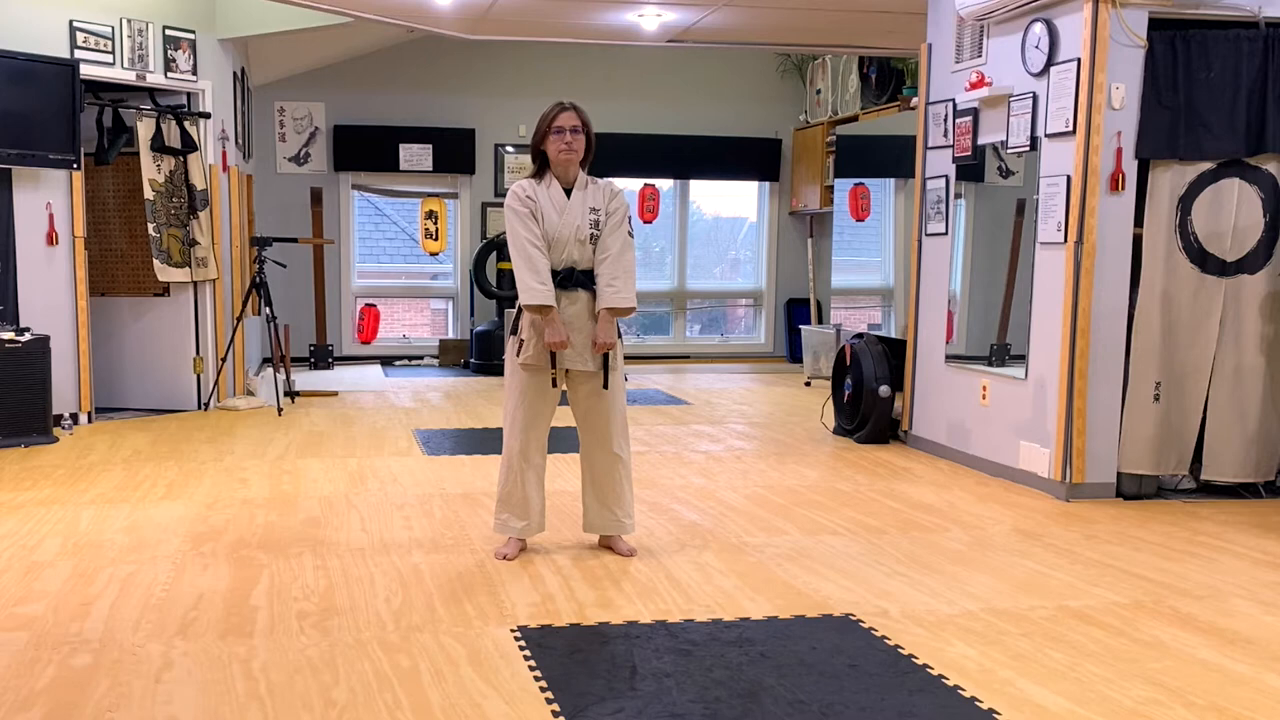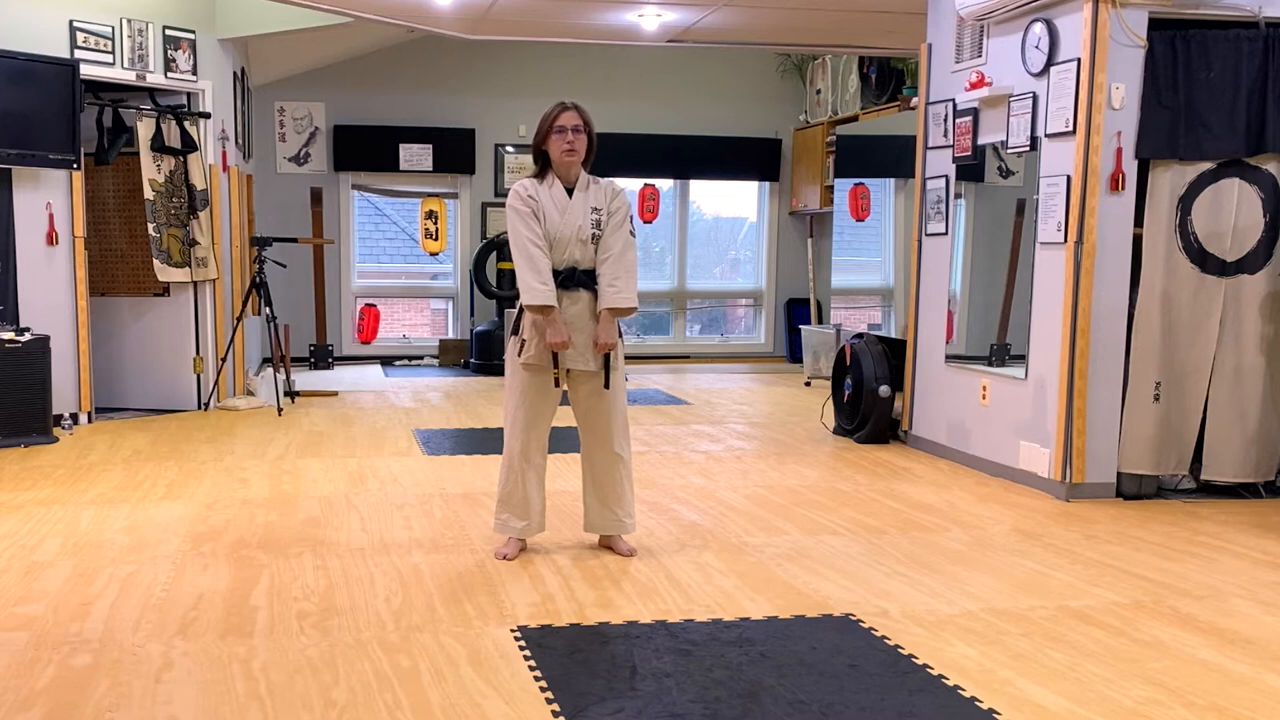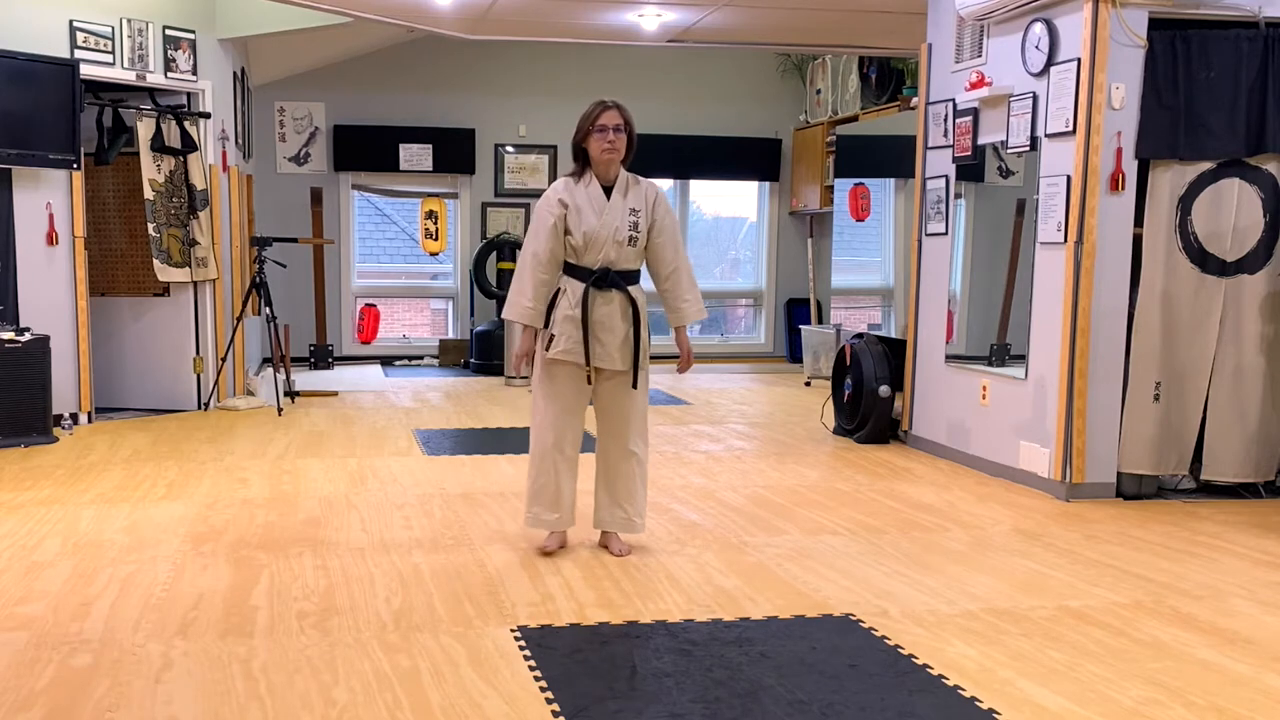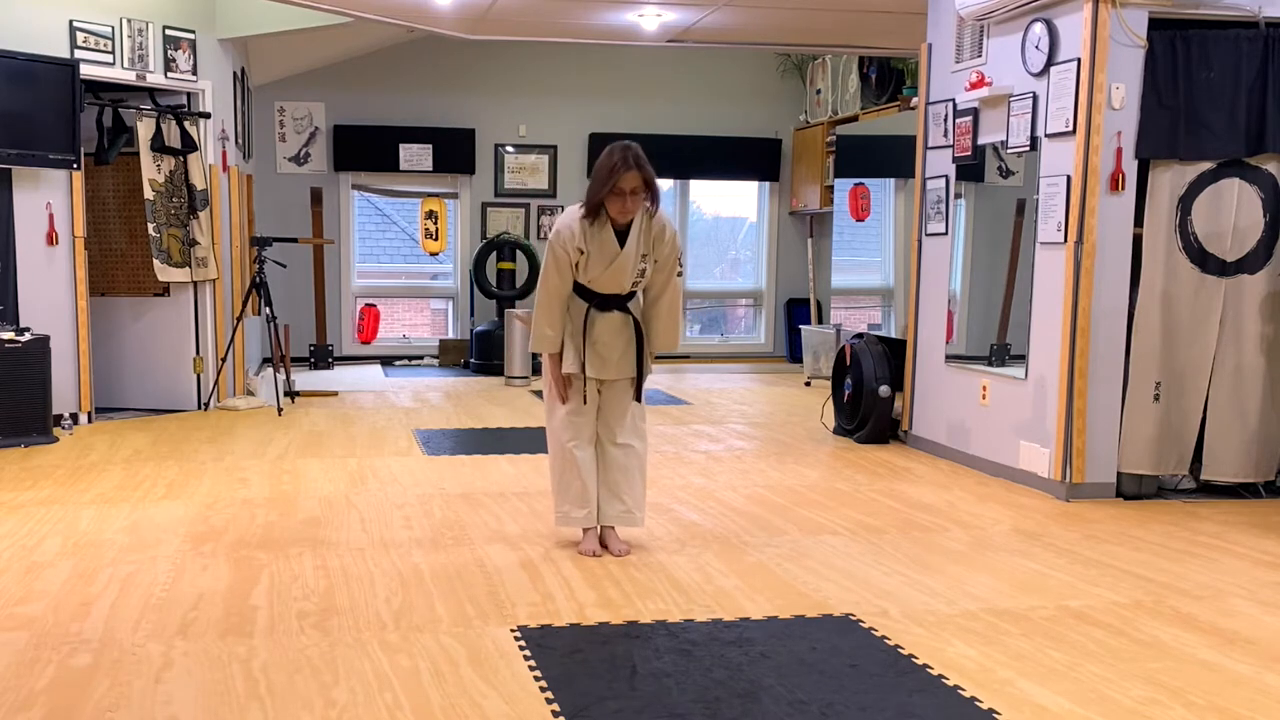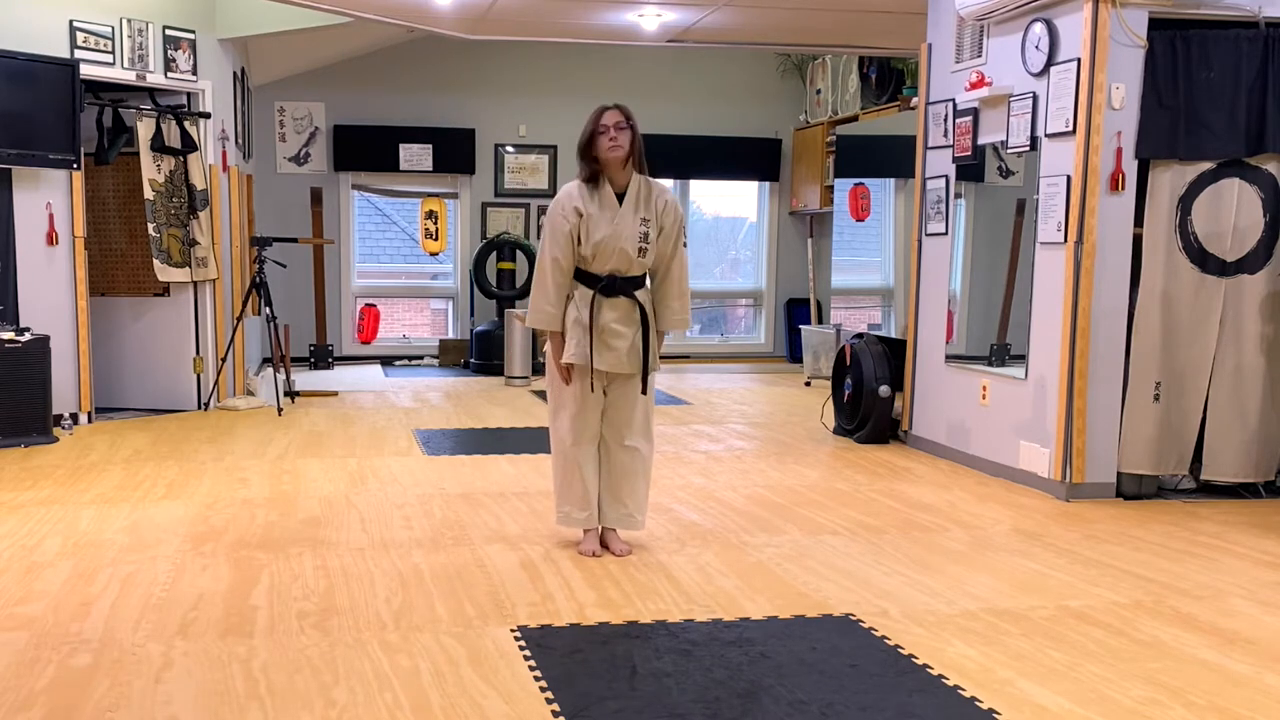
dt=1s
person 1, frame 1
left shoulder: (608, 197)
right shoulder: (524, 195)
left elbow: (615, 261)
right elbow: (530, 261)
left wrist: (606, 322)
right wrist: (551, 321)
left hip: (594, 318)
right hip: (539, 318)
left knee: (606, 430)
right knee: (524, 431)
left ankle: (609, 527)
right ankle: (518, 529)
person 1, frame 2
left shoulder: (611, 196)
right shoulder: (525, 194)
left elbow: (617, 261)
right elbow: (532, 261)
left wrist: (607, 322)
right wrist: (553, 322)
left hip: (596, 318)
right hip: (540, 319)
left knee: (607, 430)
right knee: (525, 431)
left ankle: (609, 528)
right ankle: (518, 529)
person 1, frame 3
left shoulder: (649, 197)
right shoulder: (562, 194)
left elbow: (670, 265)
right elbow: (538, 263)
left wrist: (681, 331)
right wrist: (530, 330)
left hip: (625, 319)
right hip: (570, 317)
left knee: (624, 432)
right knee: (556, 428)
left ankle: (612, 526)
right ankle: (556, 523)
person 1, frame 4
left shoulder: (661, 232)
right shoulder: (571, 227)
left elbow: (661, 297)
right elbow: (553, 295)
left wrist: (647, 356)
right wrist: (554, 358)
left hip: (624, 332)
right hip: (575, 333)
left knee: (623, 430)
right knee: (573, 429)
left ankle: (610, 523)
right ankle: (587, 524)
person 1, frame 5
left shoulder: (661, 201)
right shoulder: (572, 199)
left elbow: (669, 273)
right elbow: (554, 271)
left wrist: (658, 336)
right wrist: (555, 337)
left hip: (634, 324)
right hip: (580, 323)
left knee: (630, 433)
right knee: (578, 431)
left ankle: (613, 525)
right ankle: (588, 525)
